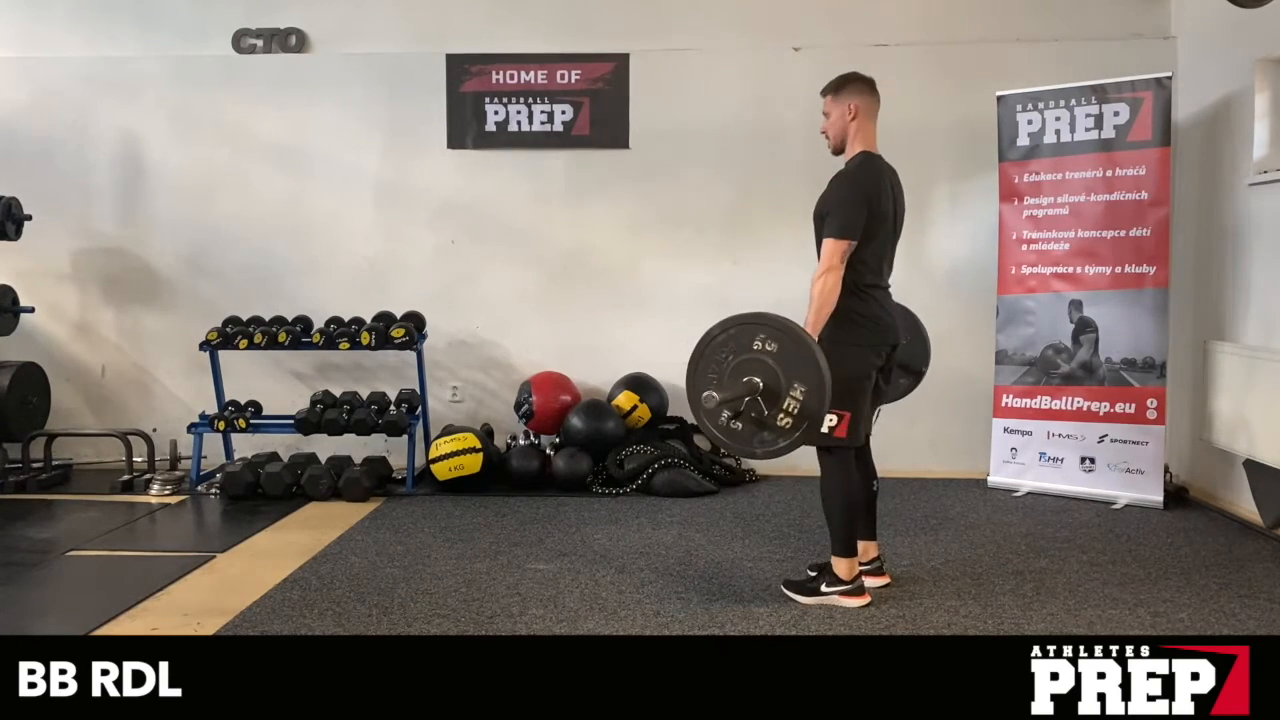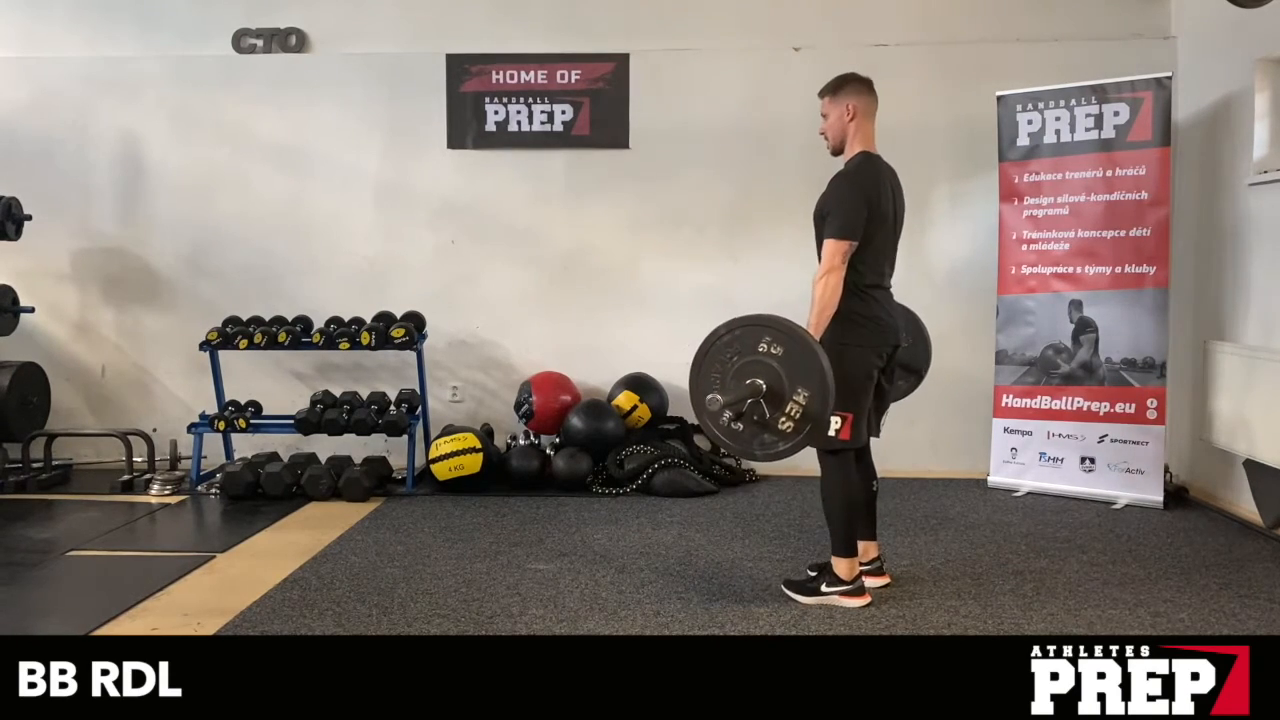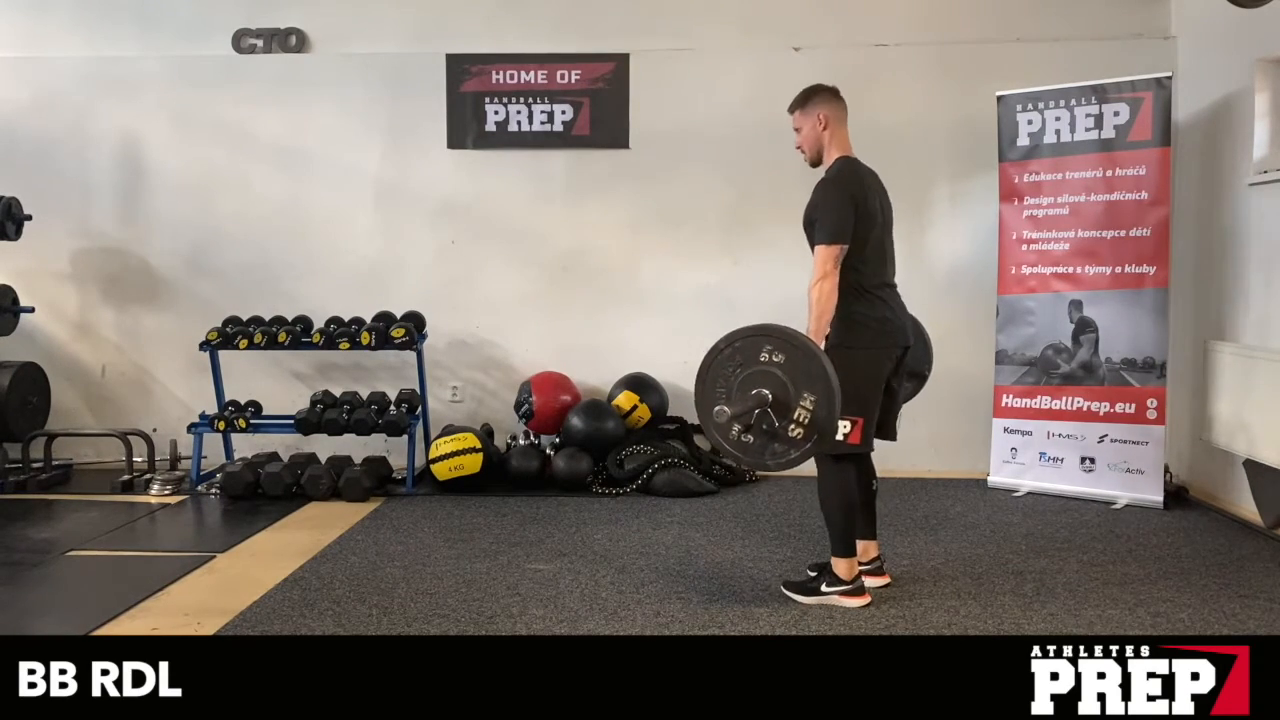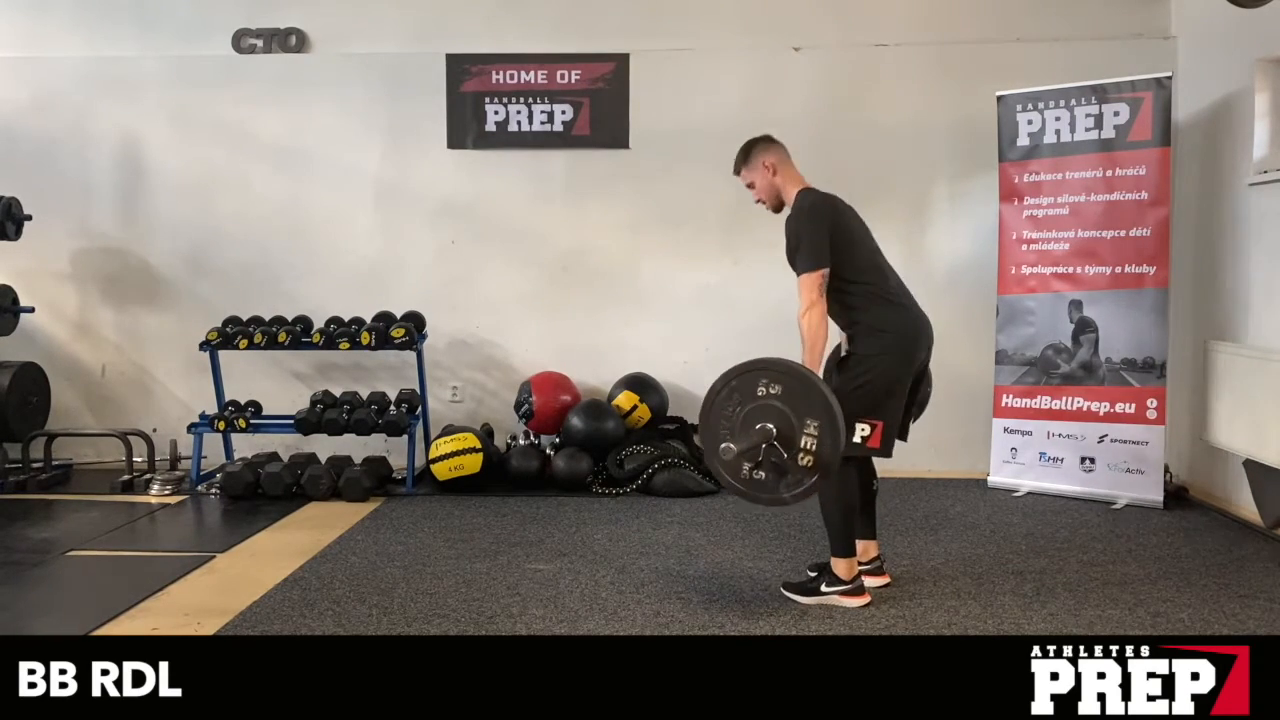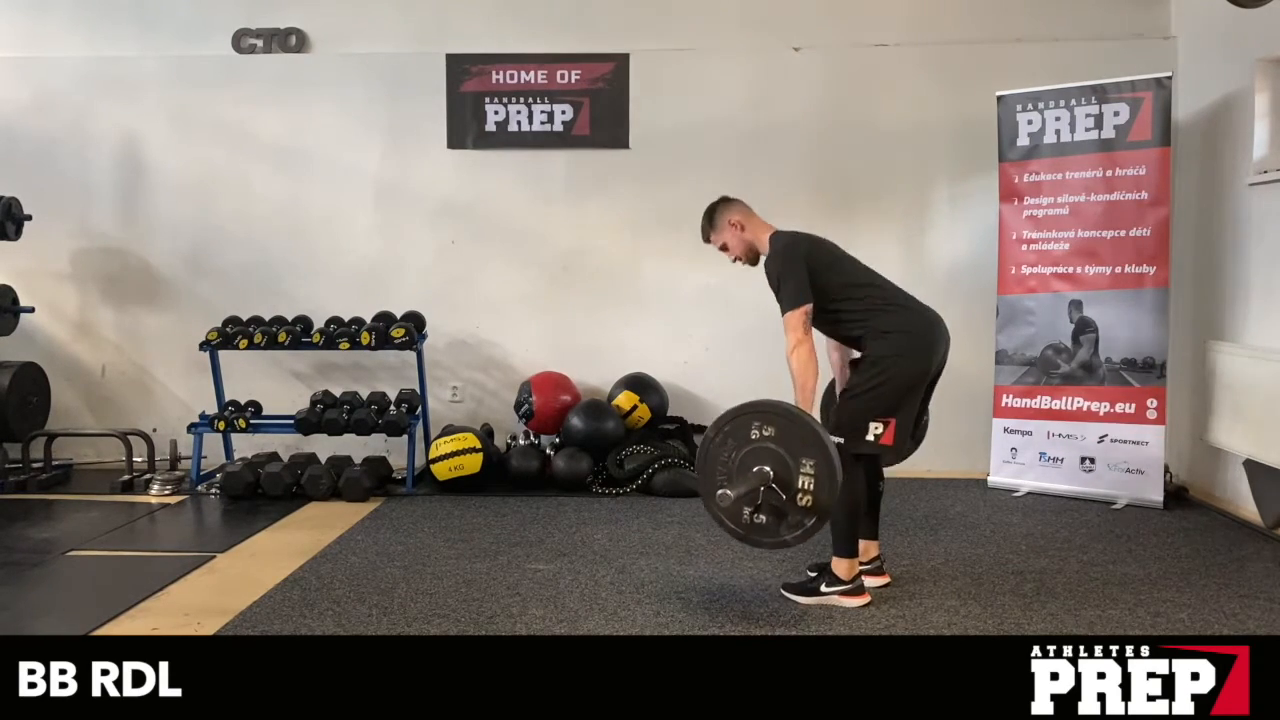
dt=0.3s
person 1, frame 1
left shoulder: (851, 181)
right shoulder: (886, 178)
left elbow: (831, 270)
left wrist: (805, 343)
left hip: (849, 333)
right hip: (877, 327)
left knee: (835, 448)
right knee: (853, 445)
left ankle: (844, 578)
right ankle: (868, 558)
person 1, frame 2
left shoulder: (851, 182)
right shoulder: (885, 178)
left elbow: (833, 271)
left wrist: (808, 343)
left hip: (851, 335)
right hip: (878, 328)
left knee: (836, 450)
right knee: (853, 447)
left ankle: (844, 577)
right ankle: (868, 559)
person 1, frame 3
left shoulder: (835, 186)
right shoulder: (866, 179)
left elbow: (826, 276)
left hip: (861, 336)
right hip: (886, 328)
left knee: (831, 448)
right knee: (850, 447)
left ankle: (843, 578)
right ankle: (867, 558)
person 1, frame 4
left shoulder: (805, 215)
right shoulder: (827, 208)
left elbow: (813, 305)
right wrist: (849, 356)
left hip: (885, 341)
right hip: (906, 332)
right knee: (850, 448)
left ankle: (843, 578)
right ankle: (868, 559)
person 1, frame 5
left shoulder: (782, 256)
right shoulder: (797, 249)
left elbow: (799, 342)
right elbow: (837, 331)
right wrist: (848, 396)
left hip: (904, 343)
right hip: (925, 334)
left knee: (842, 447)
right knee: (859, 443)
left ankle: (843, 580)
right ankle: (868, 559)
